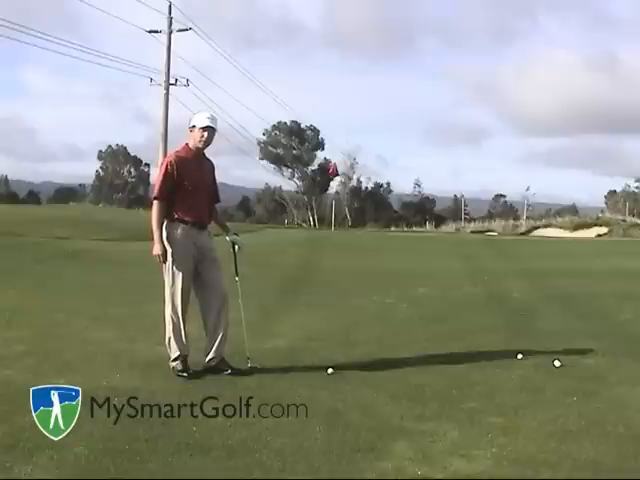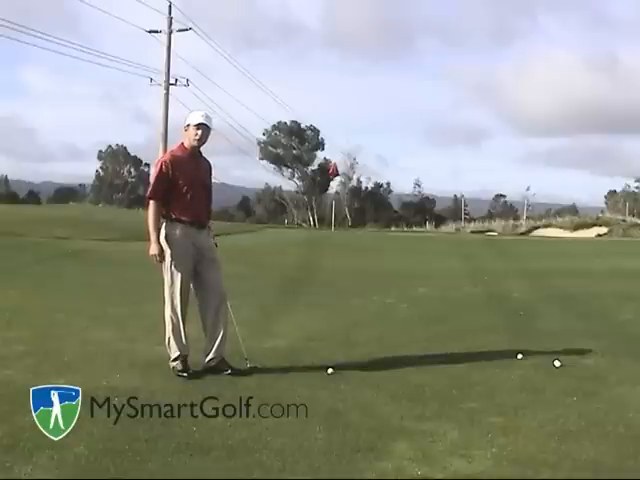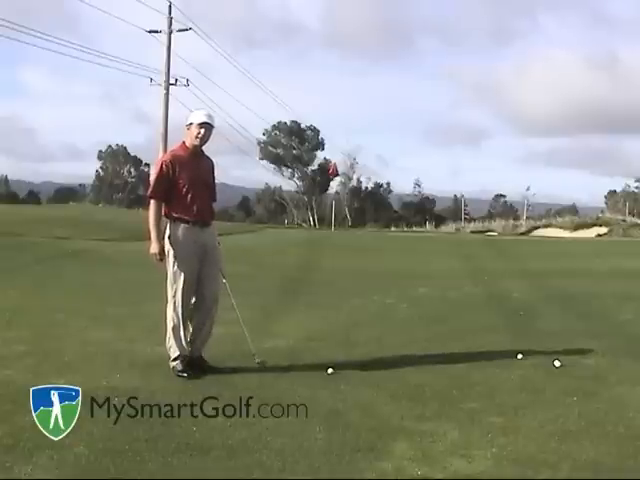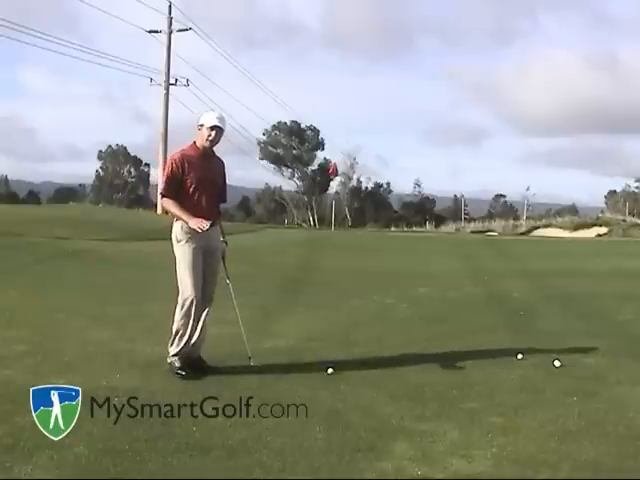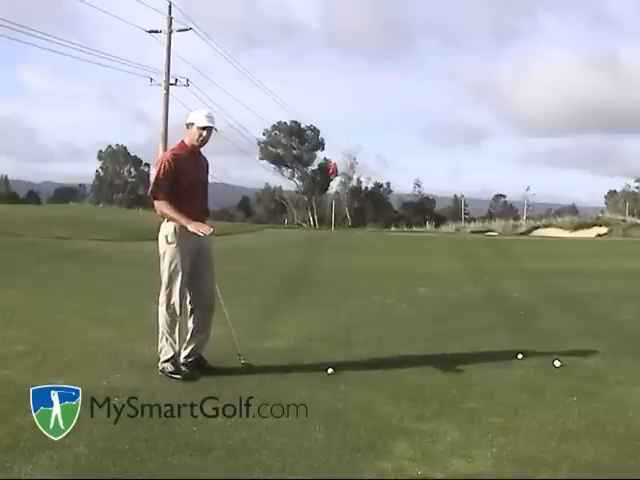
dt=0.7s
person 1, frame 1
left shoulder: (208, 165)
right shoulder: (174, 161)
right elbow: (158, 202)
left wrist: (226, 231)
right wrist: (157, 240)
left hip: (203, 235)
right hip: (179, 234)
left knee: (217, 296)
right knee: (177, 299)
left ankle: (214, 357)
right ankle: (178, 357)
person 1, frame 2
left shoulder: (205, 165)
right shoulder: (169, 161)
right elbow: (154, 202)
left wrist: (210, 233)
right wrist: (154, 240)
left hip: (202, 235)
right hip: (177, 234)
left knee: (215, 295)
right knee: (177, 299)
left ankle: (214, 357)
right ankle: (178, 357)
person 1, frame 3
left shoulder: (208, 163)
right shoulder: (170, 160)
right elbow: (155, 201)
left wrist: (214, 235)
right wrist: (155, 239)
left hip: (207, 233)
right hip: (181, 233)
left knee: (209, 298)
right knee: (179, 298)
left ankle: (195, 353)
right ankle: (177, 356)
person 1, frame 4
left shoulder: (218, 164)
right shoulder: (180, 159)
right elbow: (166, 199)
left wrist: (222, 236)
right wrist: (190, 219)
left hip: (212, 234)
right hip: (187, 232)
left knee: (205, 298)
right knee: (190, 294)
left ankle: (193, 352)
right ankle: (177, 353)
person 1, frame 5
left shoulder: (202, 161)
right shoulder: (170, 159)
right elbow: (159, 202)
right wrist: (188, 223)
left hip: (200, 234)
right hip: (176, 234)
left knee: (205, 297)
right knee: (172, 298)
left ankle: (191, 355)
right ankle: (168, 359)
